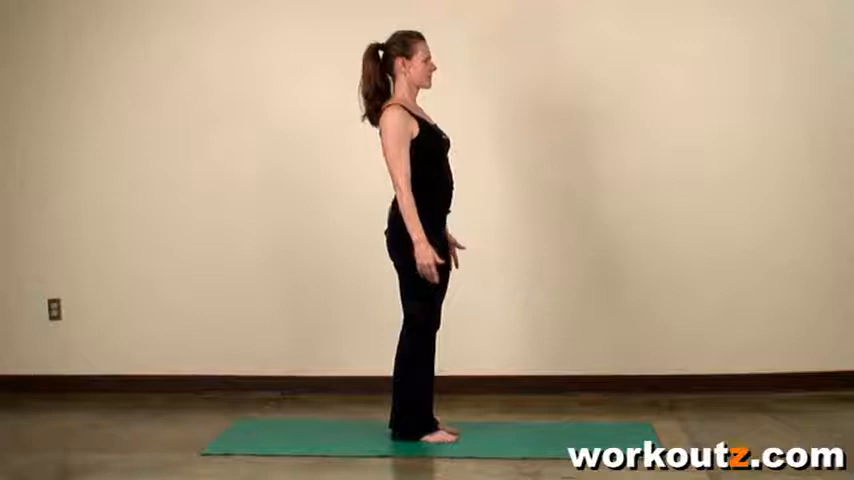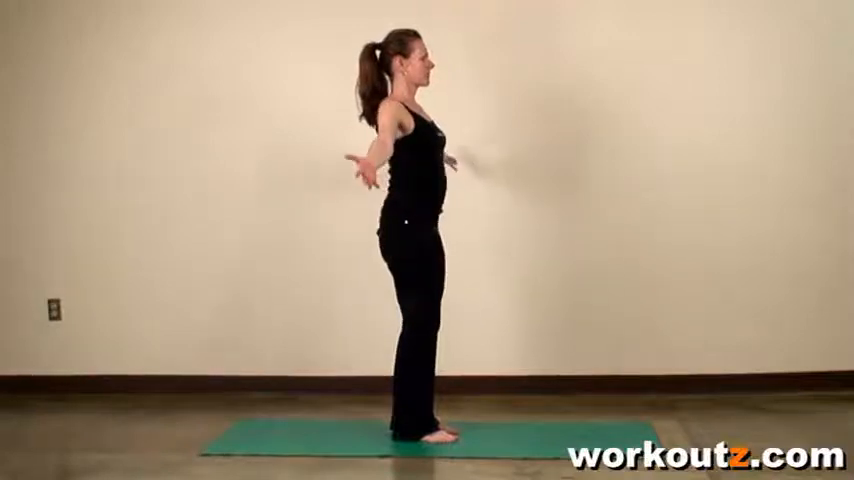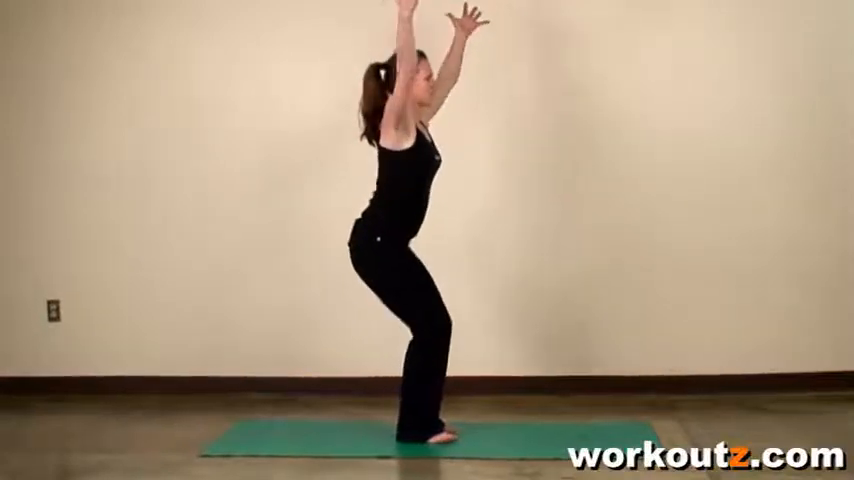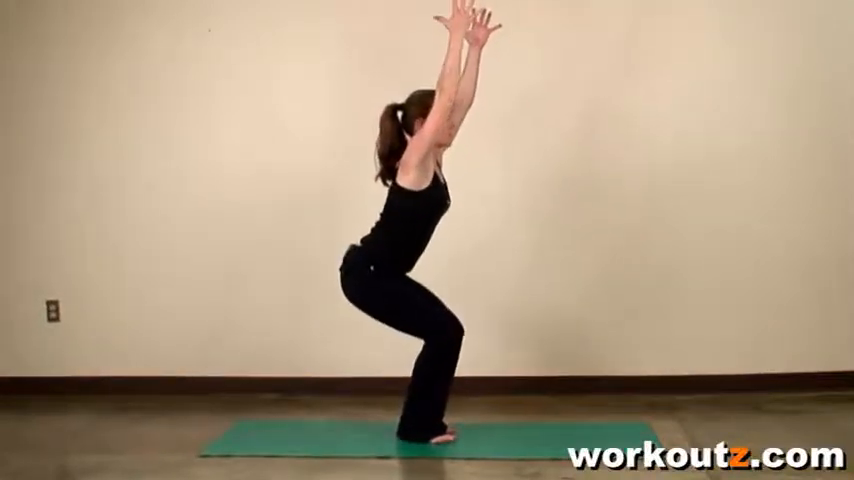
dt=1s
person 1, frame 1
left shoulder: (414, 111)
right shoulder: (394, 115)
right elbow: (403, 185)
right wrist: (419, 242)
left hip: (429, 228)
right hip: (413, 233)
left knee: (425, 327)
right knee: (419, 327)
left ankle: (419, 418)
right ankle: (412, 424)
person 1, frame 2
left shoulder: (413, 108)
right shoulder: (391, 108)
right elbow: (385, 143)
left wrist: (441, 154)
right wrist: (369, 163)
left hip: (422, 228)
right hip: (404, 229)
left knee: (425, 324)
right knee: (419, 324)
left ankle: (419, 419)
right ankle: (411, 424)
person 1, frame 3
left shoulder: (418, 121)
right shoulder: (395, 122)
left elbow: (449, 78)
right elbow: (404, 68)
left hip: (390, 244)
right hip: (375, 244)
left knee: (435, 327)
right knee: (431, 327)
left ankle: (423, 421)
right ankle: (416, 426)
person 1, frame 4
left shoulder: (432, 160)
right shoulder: (414, 161)
left elbow: (461, 101)
right elbow: (446, 96)
left wrist: (475, 47)
left hip: (381, 272)
right hip: (366, 275)
left knee: (447, 332)
right knee: (444, 332)
left ankle: (423, 422)
right ankle: (419, 426)
